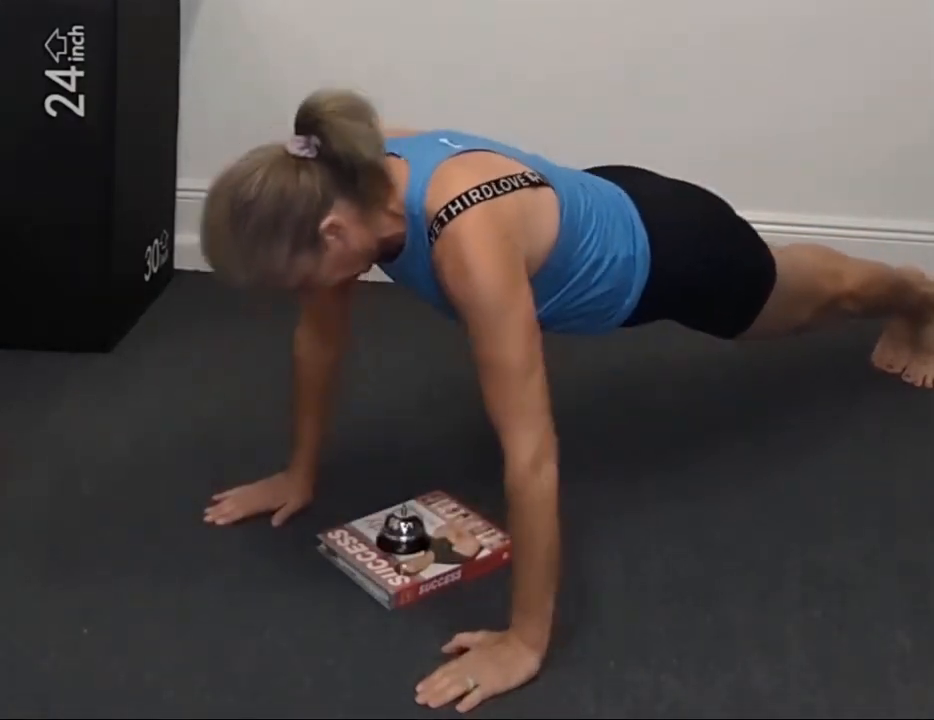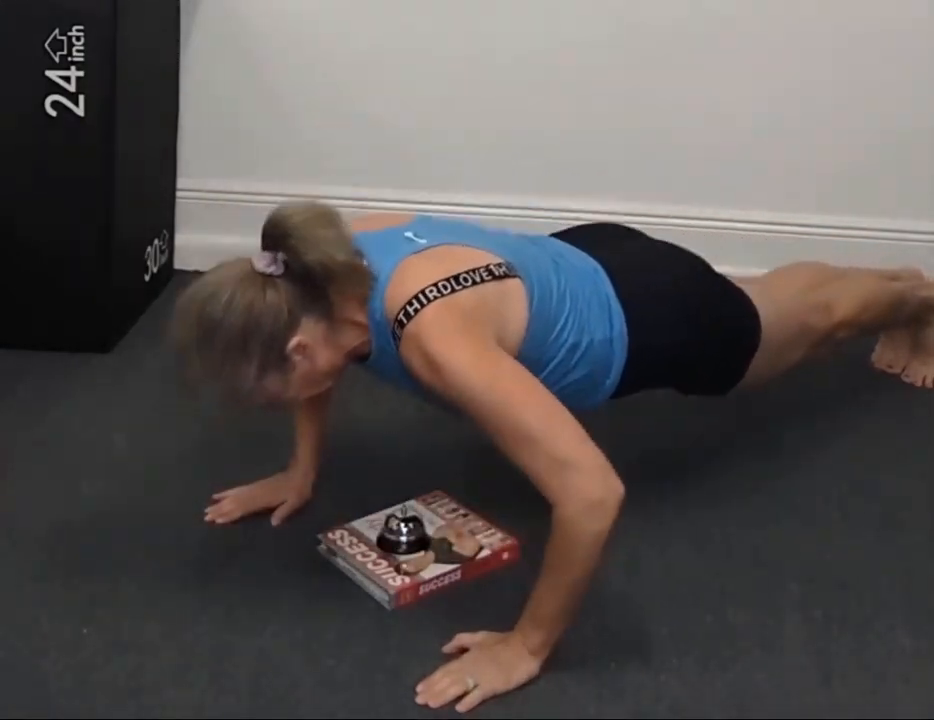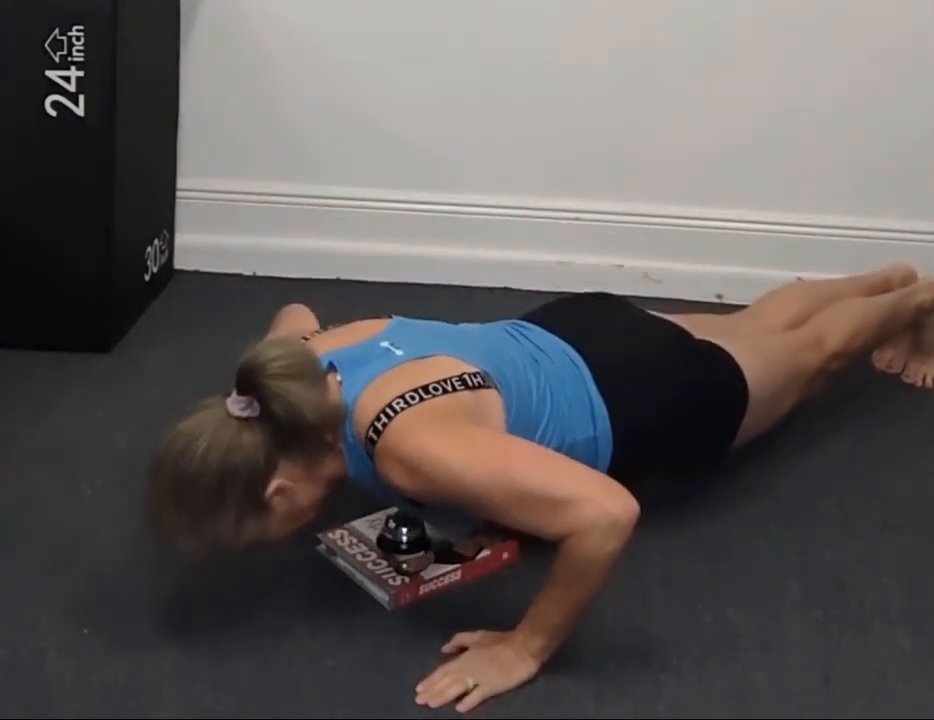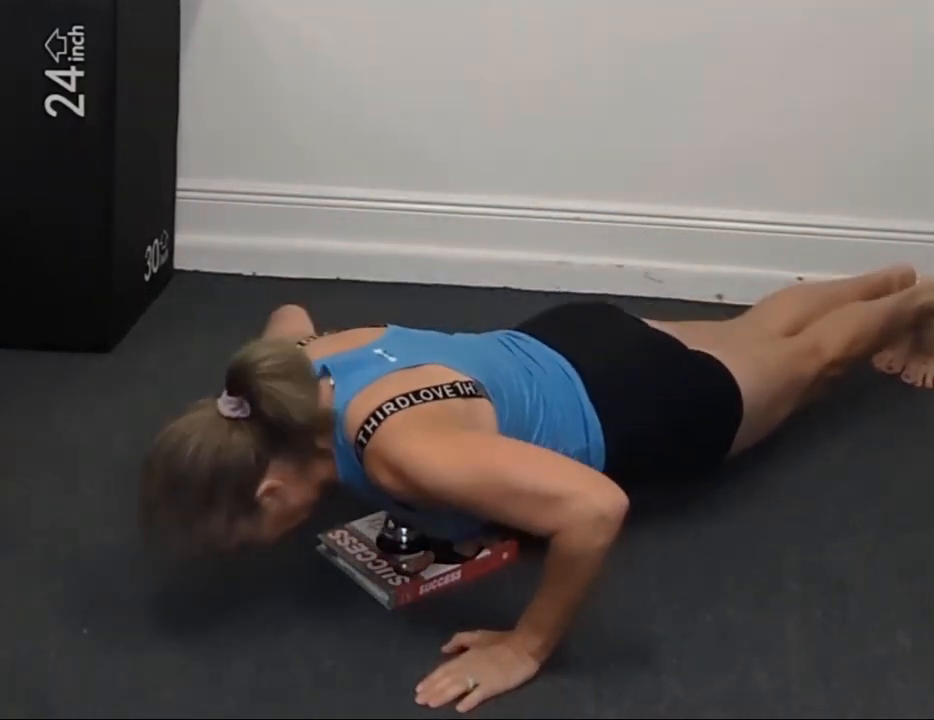
dt=0.5s
person 1, frame 1
left shoulder: (469, 240)
right shoulder: (351, 182)
left elbow: (532, 453)
right elbow: (318, 336)
left wrist: (525, 643)
right wrist: (300, 477)
left hip: (672, 253)
right hip: (609, 216)
left knee: (822, 296)
right knee: (801, 298)
person 1, frame 2
left shoulder: (435, 341)
right shoulder: (328, 268)
left elbow: (594, 492)
right elbow: (316, 363)
left wrist: (526, 647)
right wrist: (300, 473)
left hip: (655, 322)
right hip: (586, 269)
left knee: (817, 319)
right knee: (767, 289)
person 1, frame 3
left shoulder: (410, 447)
right shoulder: (305, 369)
left elbow: (608, 514)
right elbow: (293, 316)
left wrist: (526, 647)
right wrist: (291, 473)
left hip: (640, 402)
right hip: (570, 336)
left knee: (810, 349)
right knee: (755, 322)
person 1, frame 4
left shoulder: (399, 449)
right shoulder: (299, 374)
left elbow: (597, 507)
right elbow: (288, 317)
left wrist: (527, 647)
right wrist: (292, 458)
left hip: (632, 410)
right hip: (561, 346)
left knee: (809, 356)
right knee: (750, 330)
